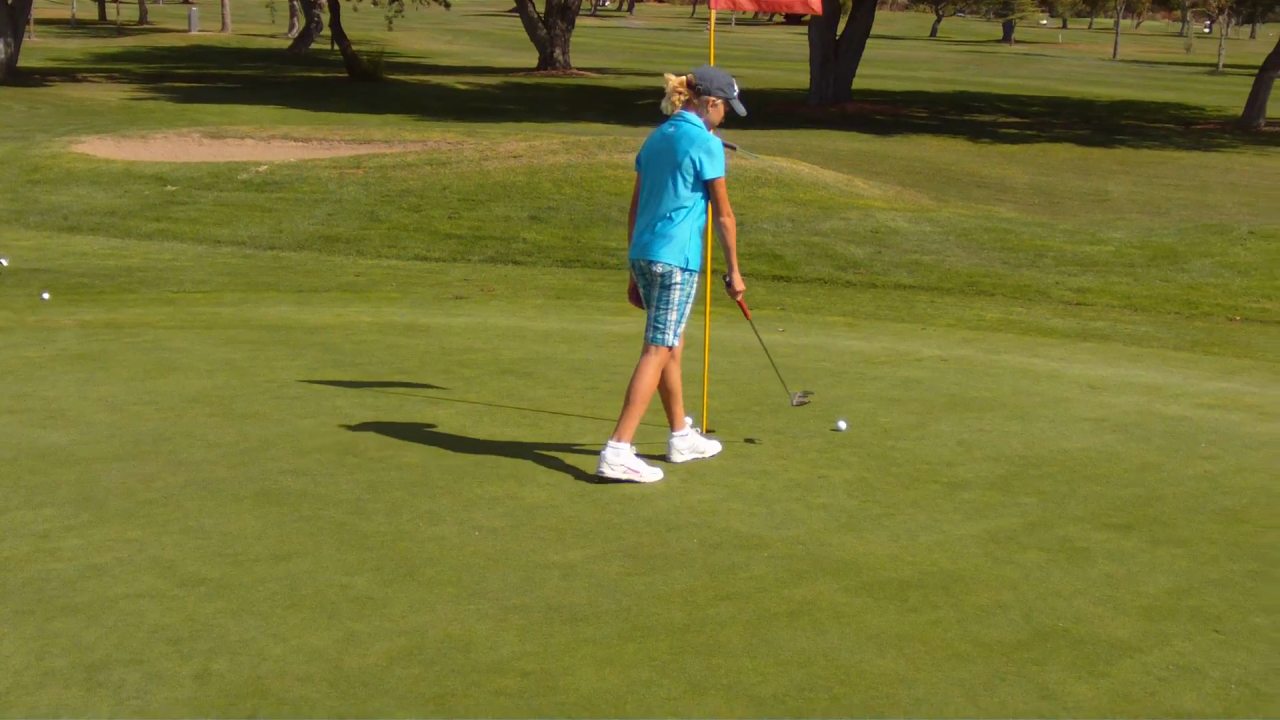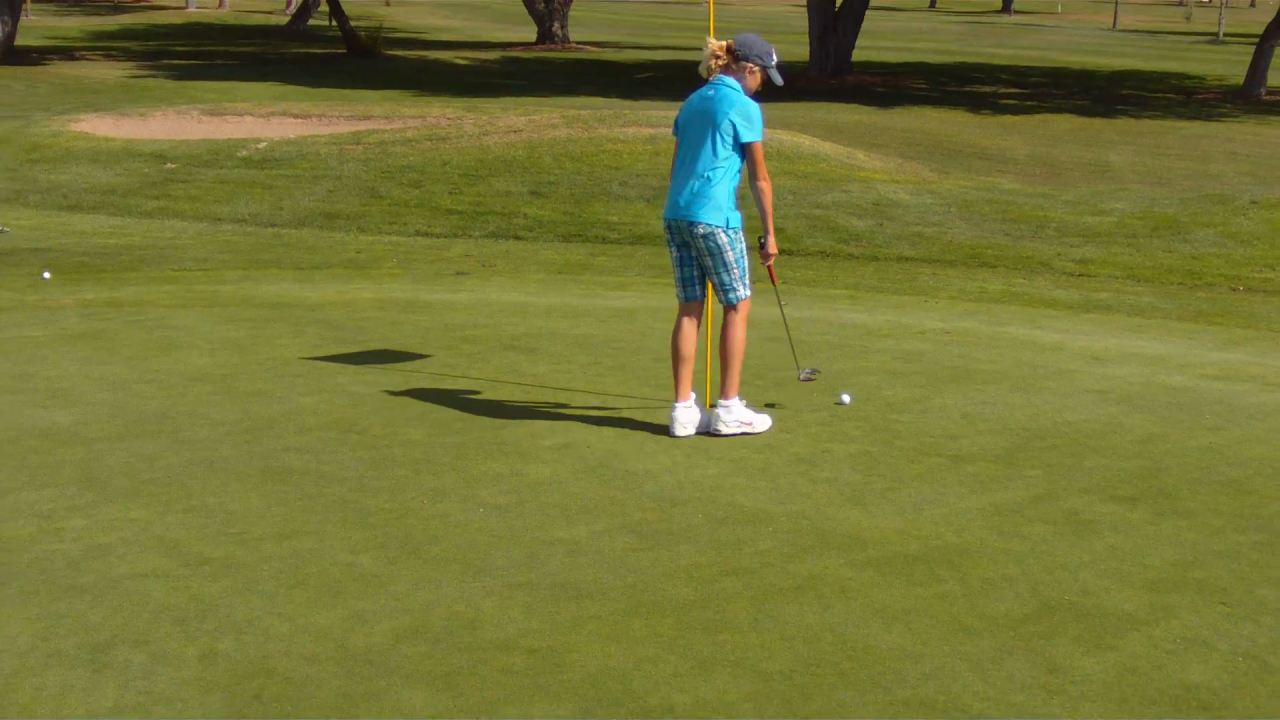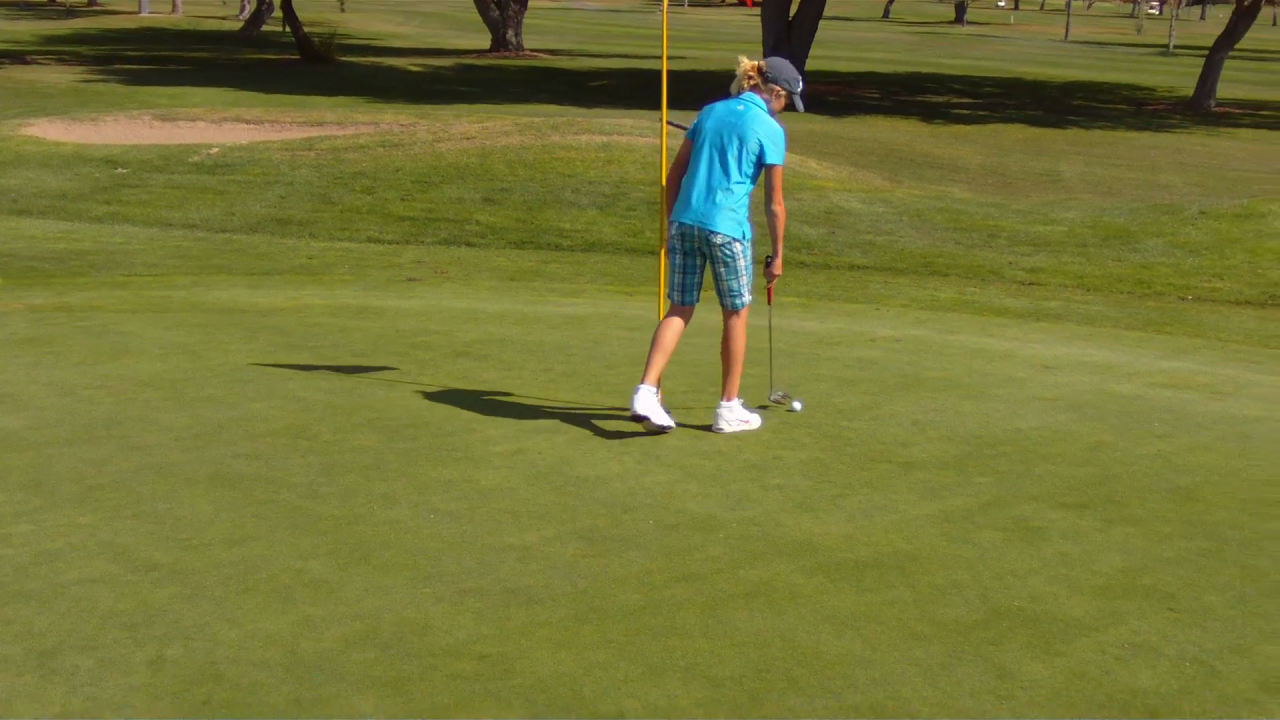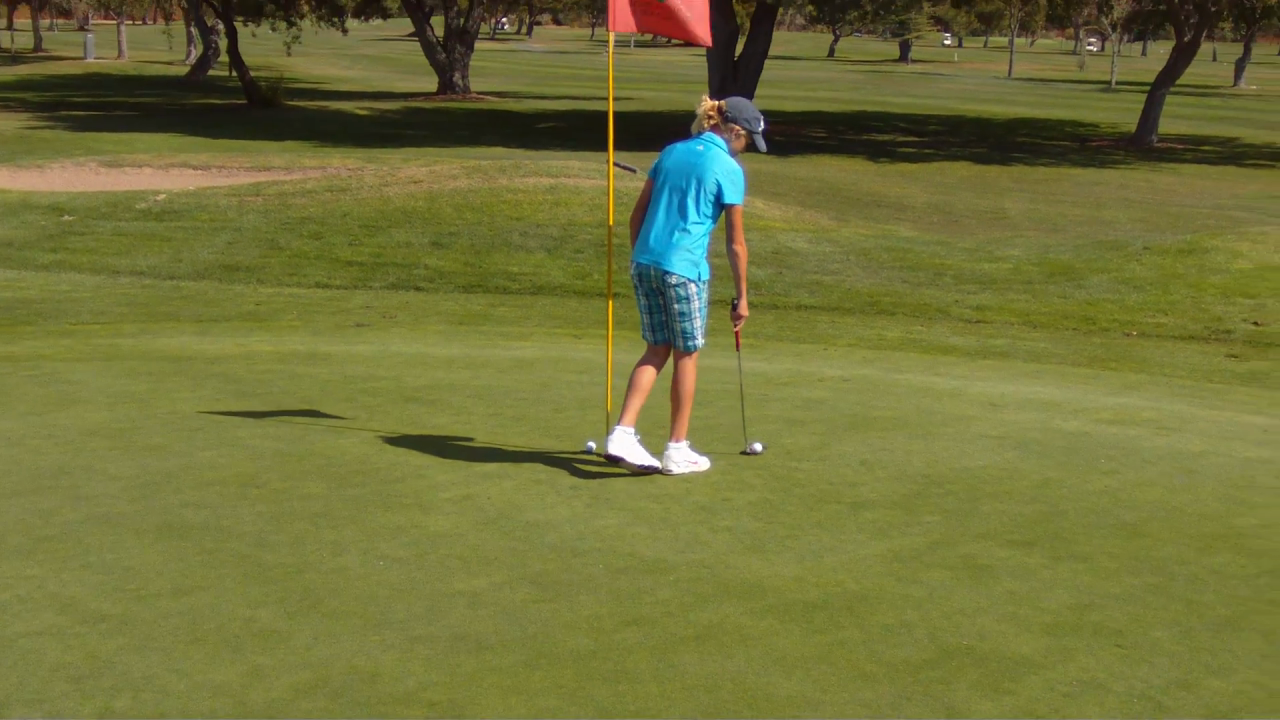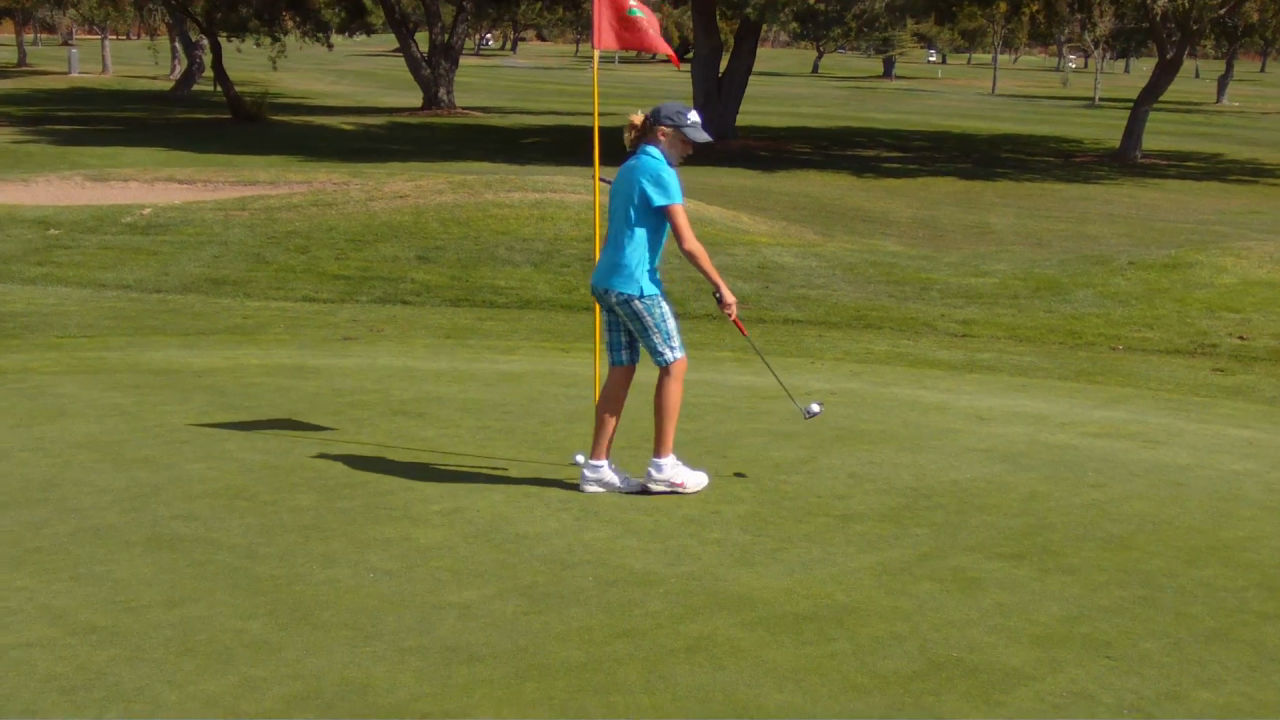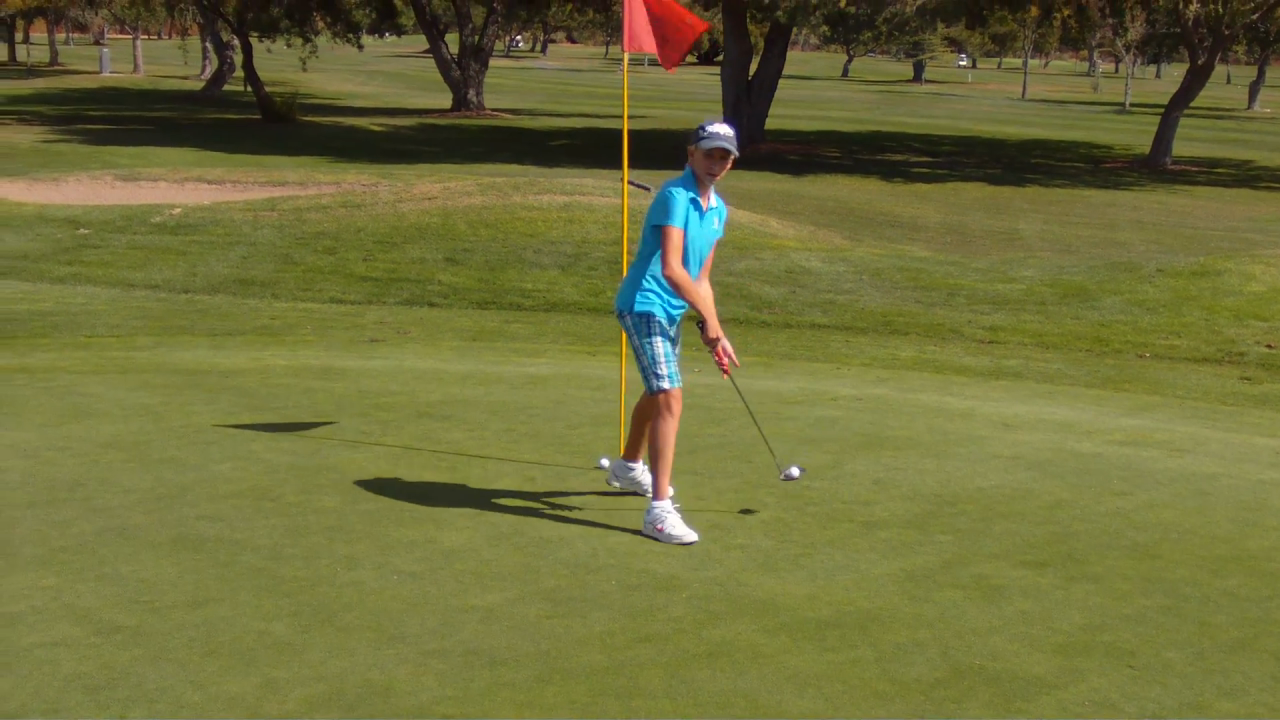
dt=0.5s
person 1, frame 1
left shoulder: (656, 138)
right shoulder: (706, 143)
left elbow: (635, 209)
right elbow: (723, 214)
left wrist: (636, 270)
right wrist: (734, 270)
left hip: (643, 255)
right hip: (676, 258)
left knee: (671, 345)
right knee: (658, 351)
left ankle: (681, 436)
right ankle: (618, 450)
person 1, frame 2
left shoulder: (693, 102)
right shoulder: (744, 108)
right elbow: (759, 178)
right wrist: (769, 233)
left hip: (676, 215)
right hip: (714, 218)
left knee: (689, 310)
right knee: (737, 308)
left ankle: (683, 408)
right ankle: (728, 407)
person 1, frame 3
left shoulder: (710, 112)
right shoulder: (770, 129)
left elbow: (674, 175)
right elbow: (774, 202)
left wrist: (674, 223)
right wrist: (777, 254)
left hip: (685, 222)
right hip: (727, 228)
left knee: (678, 311)
right knee: (735, 315)
left ankle: (646, 393)
right ankle: (729, 408)
person 1, frame 4
left shoulder: (671, 152)
right shoulder: (728, 169)
left elbow: (637, 215)
right elbow: (735, 243)
right wrist: (742, 297)
left hip: (645, 263)
right hip: (684, 269)
left knee: (656, 351)
right knee: (686, 356)
left ankle: (622, 434)
right ankle: (677, 449)
person 1, frame 5
left shoulder: (628, 170)
right shoulder: (659, 173)
right elbow: (687, 243)
right wrist: (721, 288)
left hip: (606, 281)
right hip: (635, 285)
left knee: (620, 373)
right knee: (673, 366)
left ankle: (597, 468)
right ankle: (664, 466)
person 1, frame 6
left shoulder: (718, 209)
right shoulder: (675, 195)
left elbow: (701, 277)
right elbow: (671, 267)
left wrist: (718, 333)
right wrist: (708, 320)
left hip: (672, 310)
right hip: (645, 305)
left knee: (658, 393)
right knee: (669, 397)
left ankle: (628, 468)
right ankle: (659, 509)
